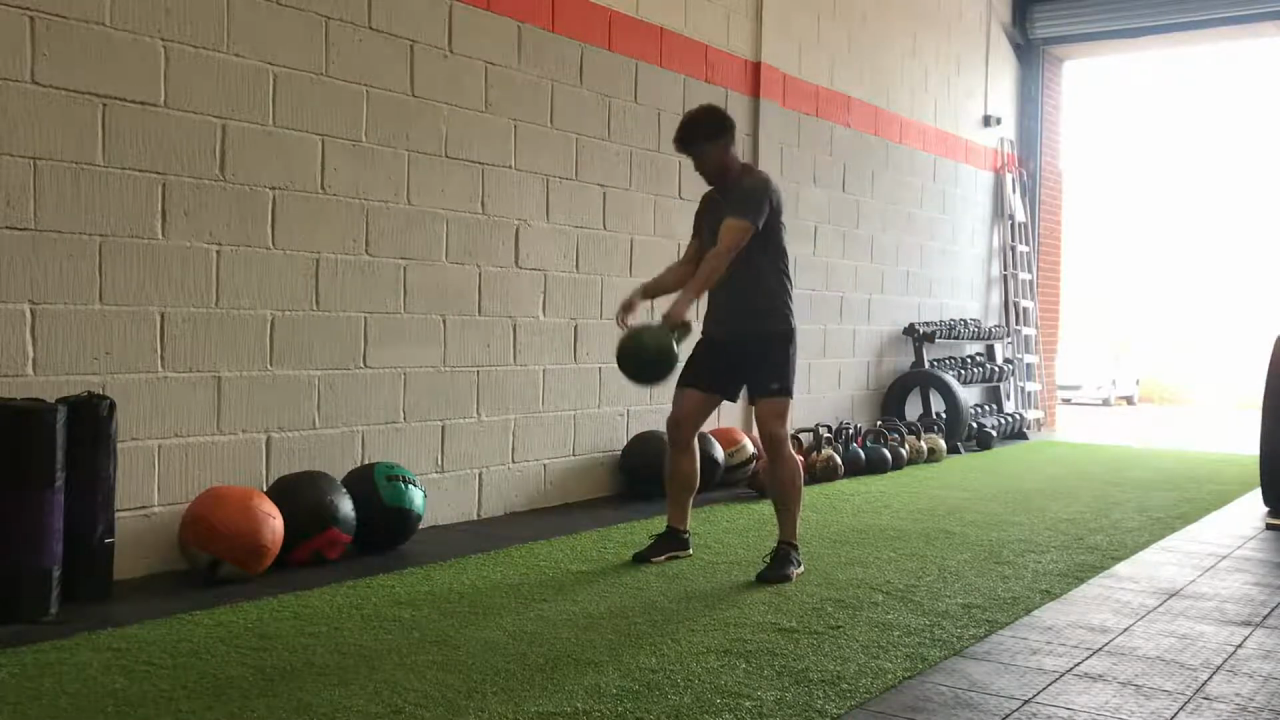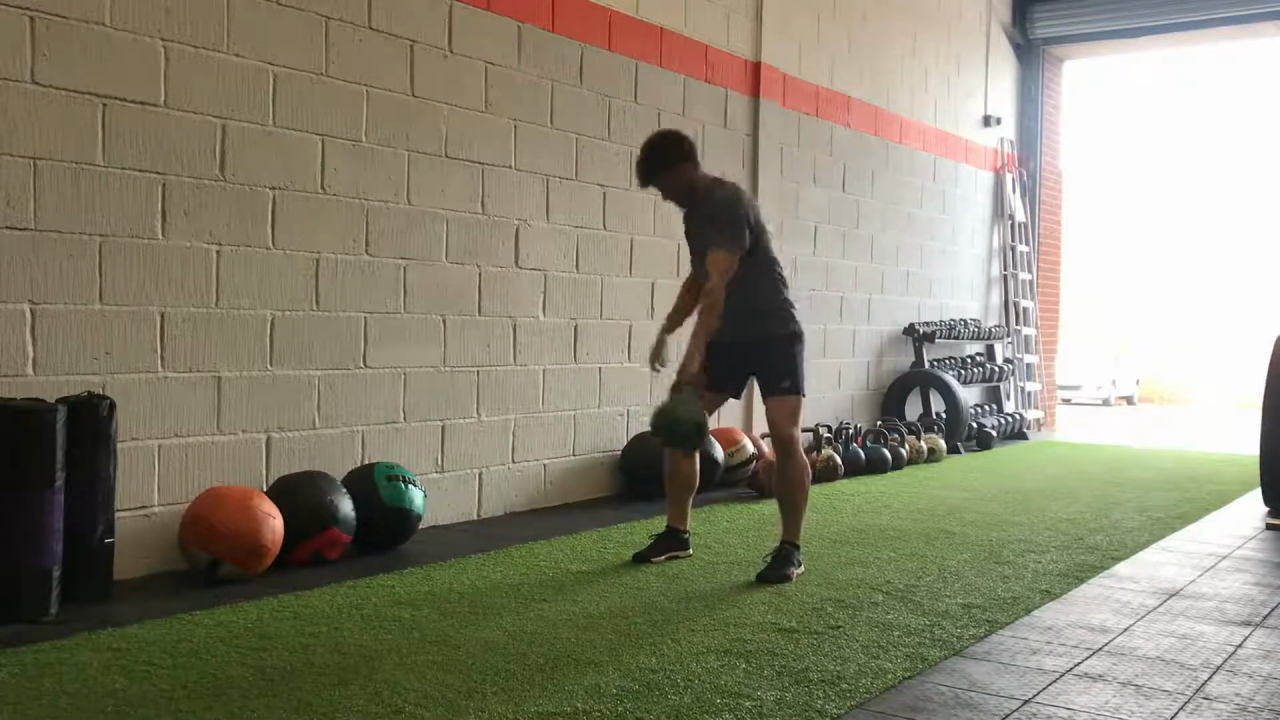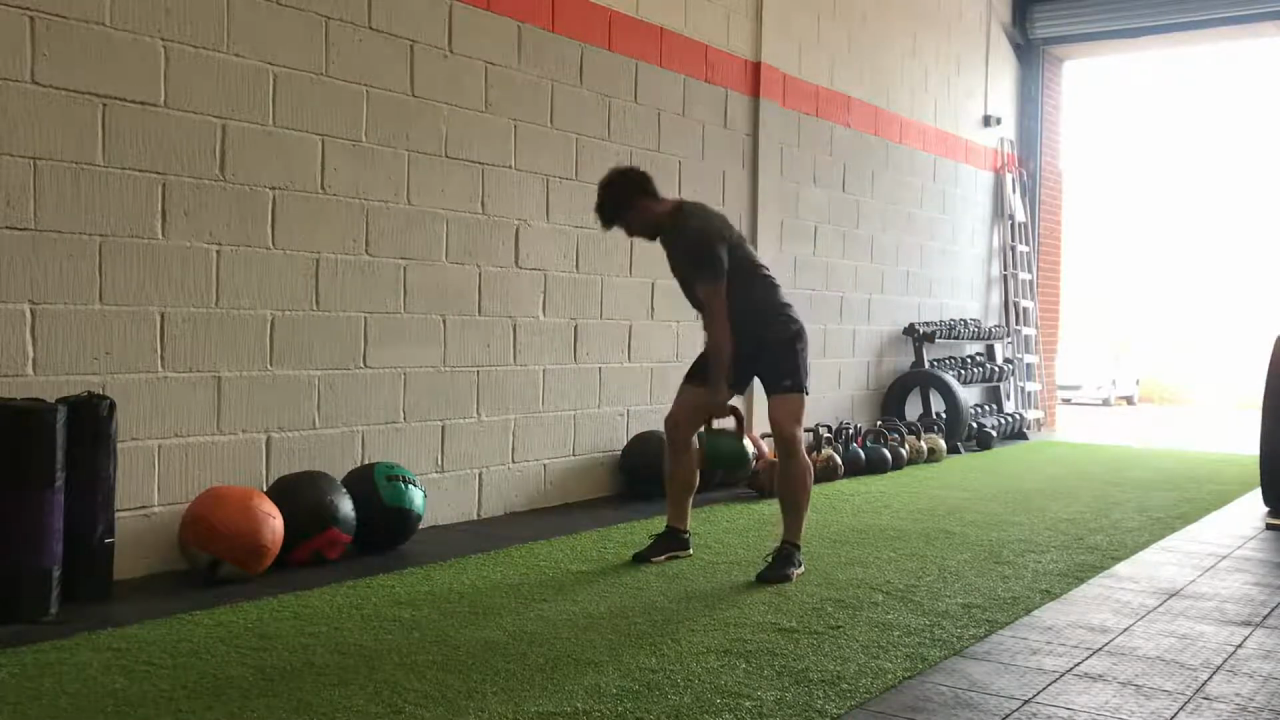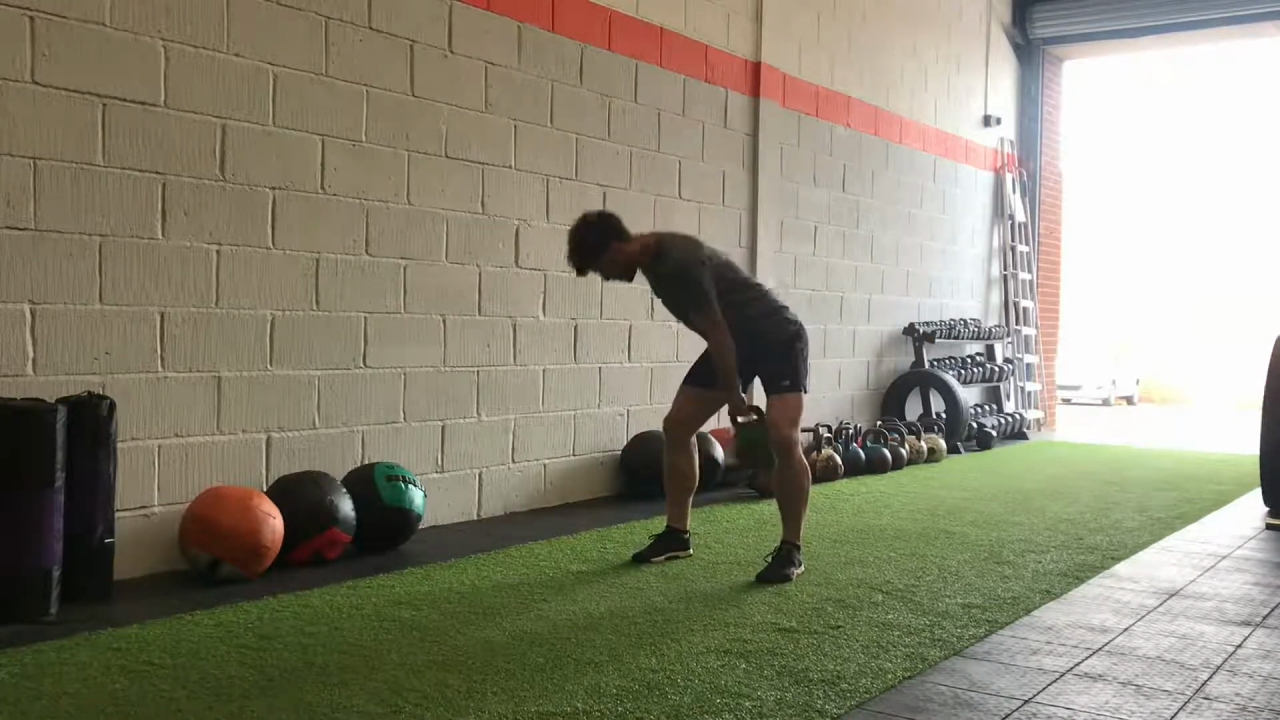
dt=0.1s
person 1, frame 1
left shoulder: (755, 187)
right shoulder: (711, 202)
left elbow: (725, 252)
right elbow: (689, 265)
left wrist: (684, 302)
right wrist: (643, 292)
left hip: (768, 332)
right hip: (721, 332)
left knee: (774, 436)
right knee: (679, 426)
left ankle: (788, 548)
right ankle: (676, 533)
person 1, frame 2
left shoulder: (724, 202)
right shoulder: (694, 209)
left elbow: (718, 285)
right elbow: (697, 282)
left wrist: (695, 354)
right wrist: (665, 331)
left hip: (773, 333)
right hip: (731, 332)
left knee: (784, 438)
left ankle: (789, 549)
right ankle: (676, 533)
person 1, frame 3
left shoulder: (698, 230)
right shoulder: (673, 227)
left elbow: (717, 317)
left wrist: (720, 387)
left hip: (776, 333)
right hip: (735, 336)
left knee: (787, 436)
right knee: (677, 424)
left ankle: (790, 550)
right ankle: (677, 533)
person 1, frame 4
left shoulder: (678, 264)
right shoulder: (652, 253)
left elbow: (718, 337)
left wrist: (734, 396)
left hip: (778, 337)
right hip: (741, 338)
left knee: (783, 437)
right knee: (676, 426)
left ankle: (790, 549)
right ankle: (677, 533)
